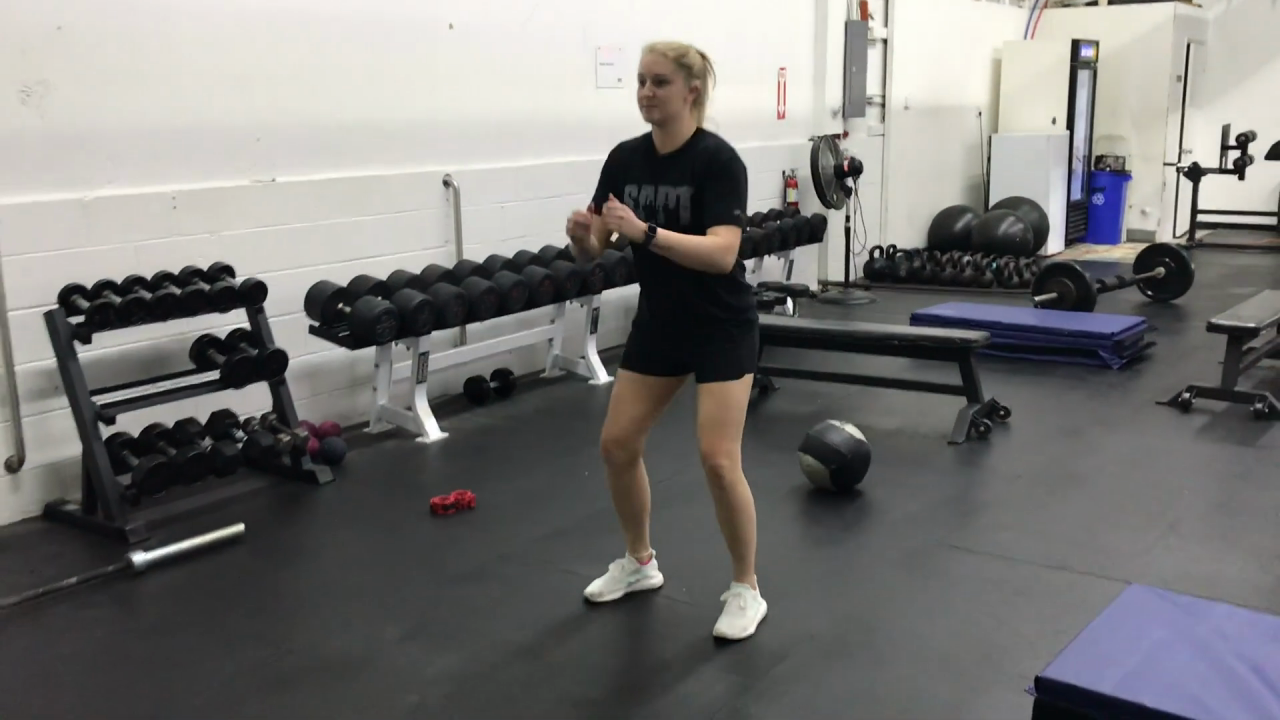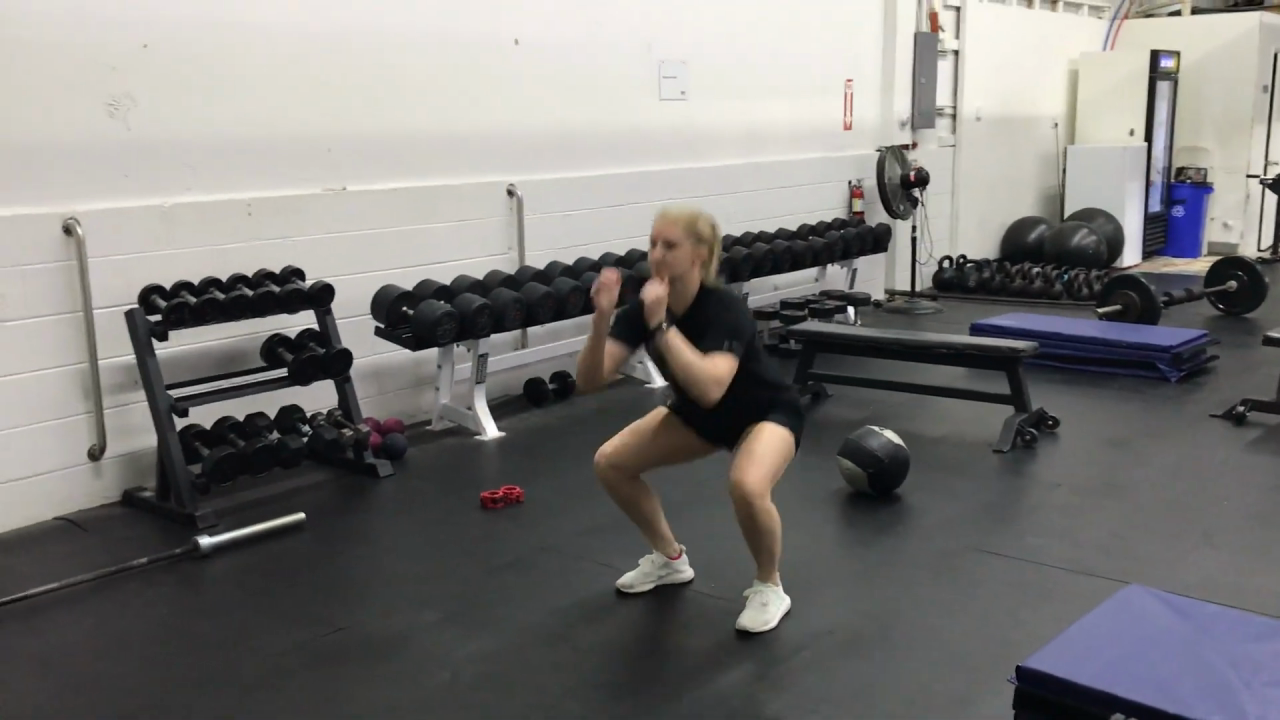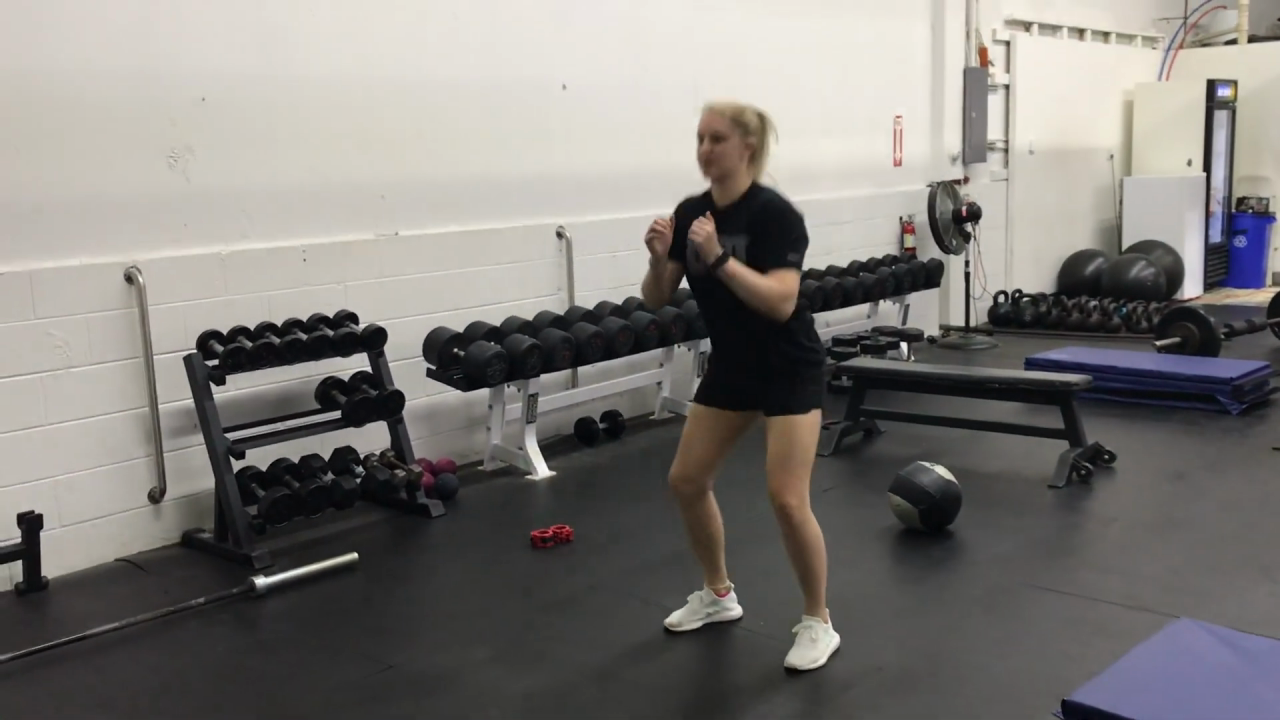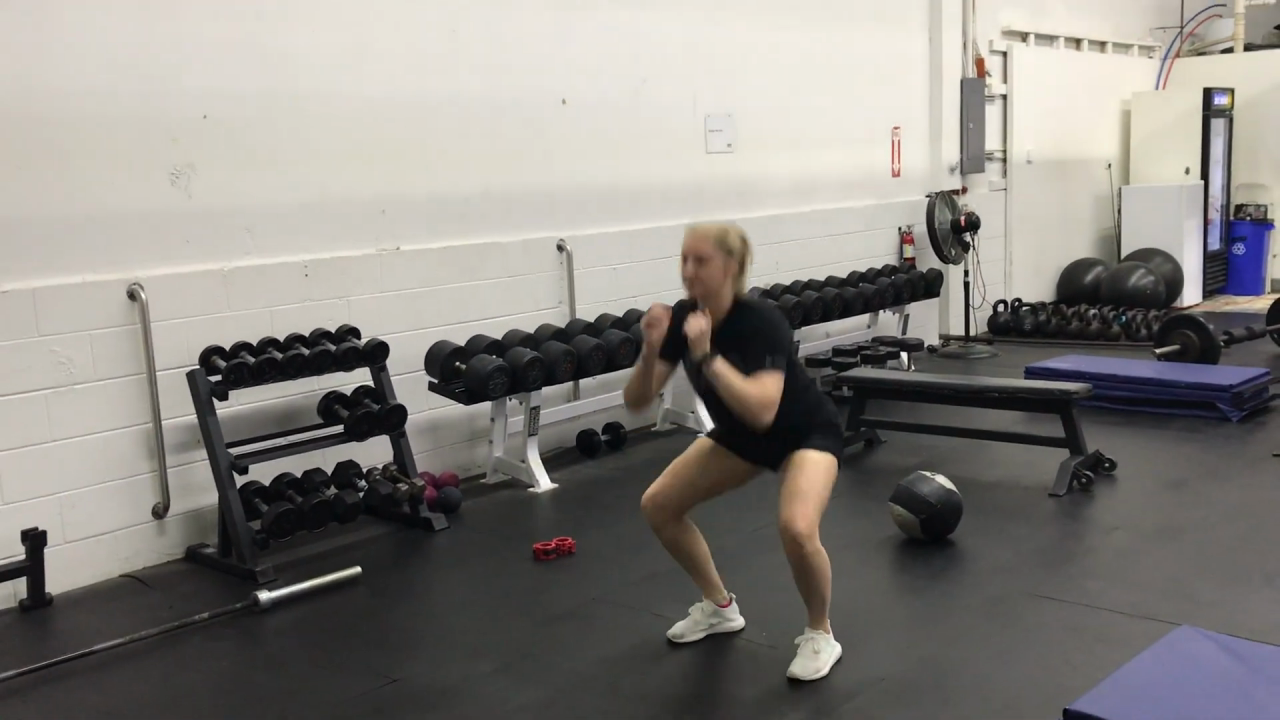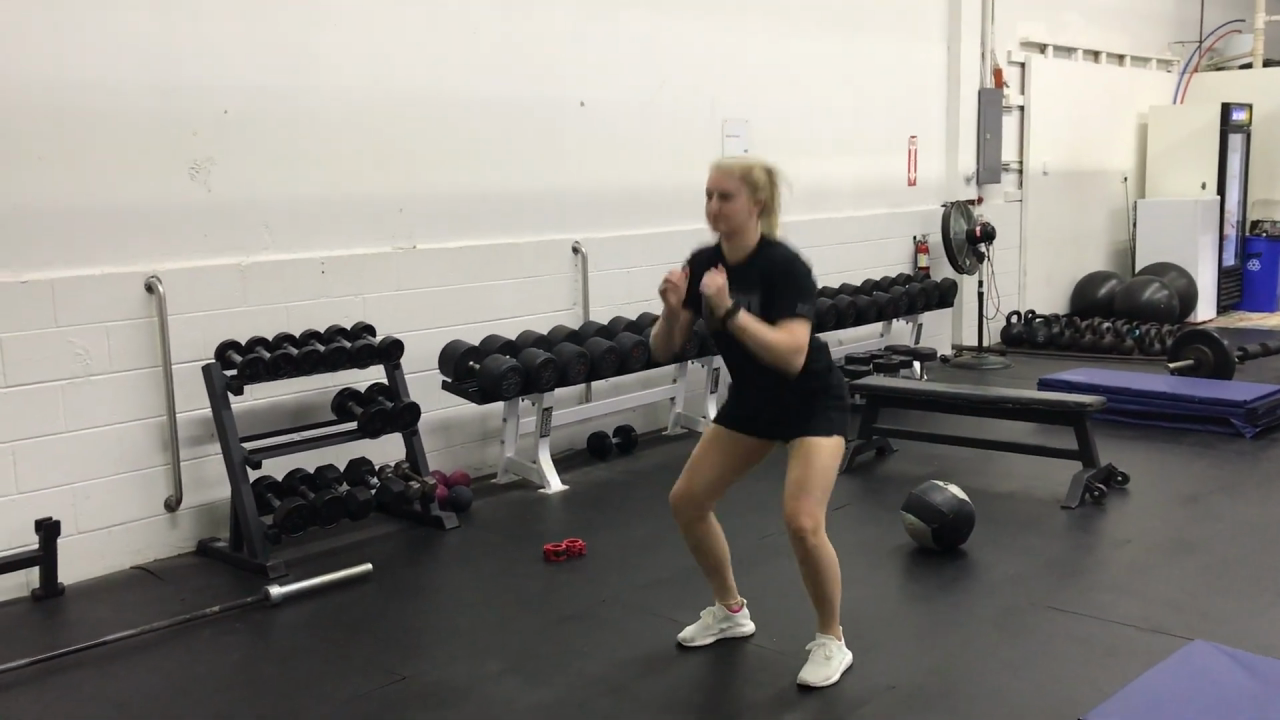
dt=1s
person 1, frame 1
left shoulder: (717, 159)
right shoulder: (624, 158)
left elbow: (722, 253)
right elbow: (594, 244)
left wrist: (643, 232)
right wrist: (583, 232)
left hip: (721, 327)
right hip: (657, 324)
left knee: (717, 459)
right knee: (617, 445)
left ankle: (746, 589)
right ankle: (639, 563)
person 1, frame 2
left shoulder: (726, 308)
right shoulder: (643, 308)
left elbow: (709, 387)
right elbow: (590, 381)
left wrist: (661, 324)
right wrist: (601, 319)
left hip: (767, 413)
right hip: (696, 411)
left knee: (746, 486)
right knee: (610, 462)
left ankle: (769, 587)
right ankle: (669, 557)
person 1, frame 3
left shoulder: (774, 213)
right shoulder: (690, 211)
left elbow: (781, 302)
right elbow: (655, 299)
left wrist: (719, 258)
right wrist: (659, 257)
left hip: (789, 371)
right hip: (727, 369)
left knee: (786, 498)
right knee: (685, 483)
left ankle: (818, 623)
right ankle: (717, 595)
person 1, frame 4
left shoulder: (761, 320)
right shoulder: (682, 318)
left elbow: (762, 410)
right elbow: (637, 401)
left wrist: (706, 355)
right wrist: (651, 350)
left hip: (808, 434)
right hip: (737, 431)
left knee: (796, 528)
right knee: (657, 505)
left ankle: (820, 634)
right ankle: (719, 606)
person 1, frame 5
left shoulder: (784, 267)
right shoulder: (703, 262)
left elbow: (791, 356)
right elbow: (664, 349)
left wrist: (729, 310)
right wrist: (672, 309)
left hip: (813, 405)
right hip: (749, 403)
left knee: (801, 522)
right knee: (685, 502)
left ankle: (831, 641)
right ankle: (730, 610)
